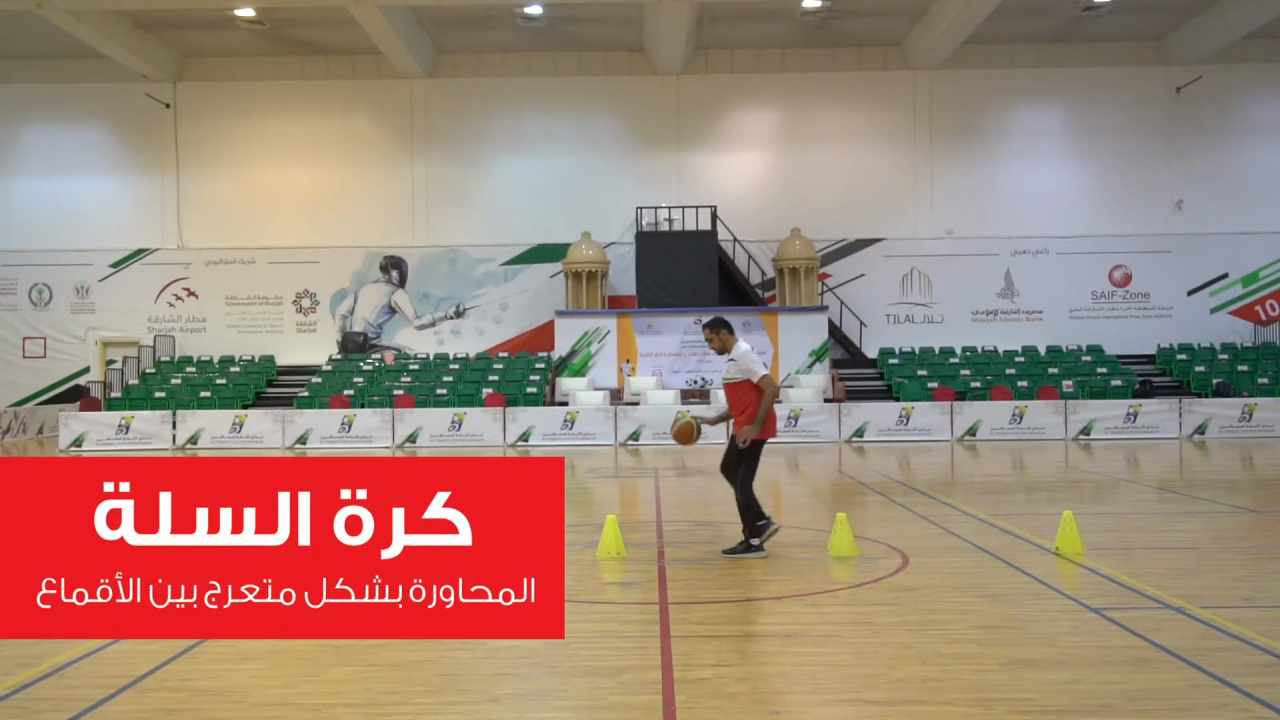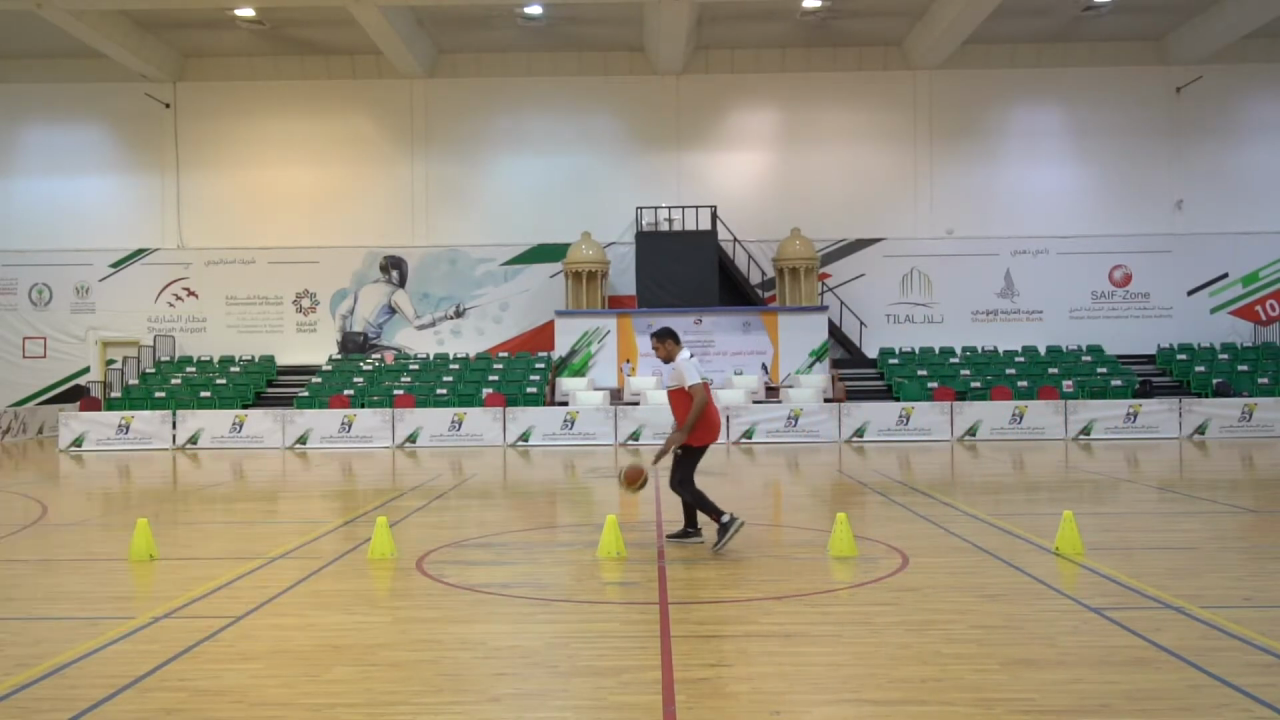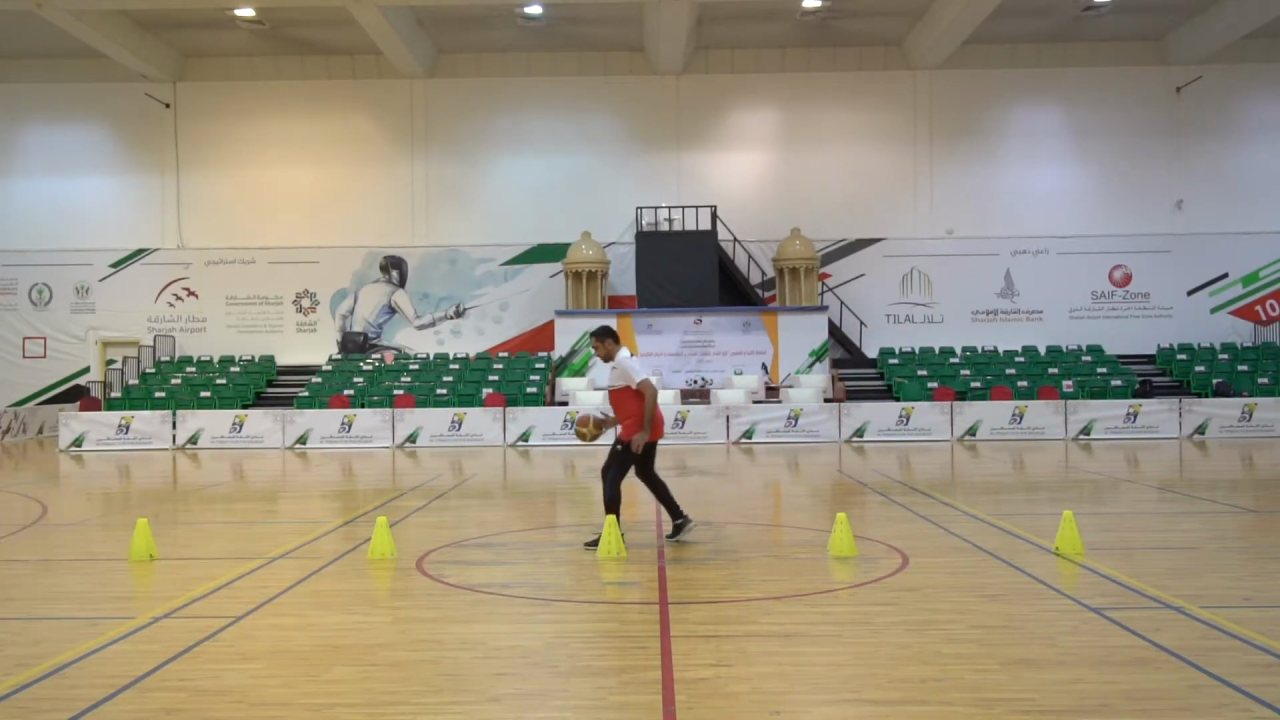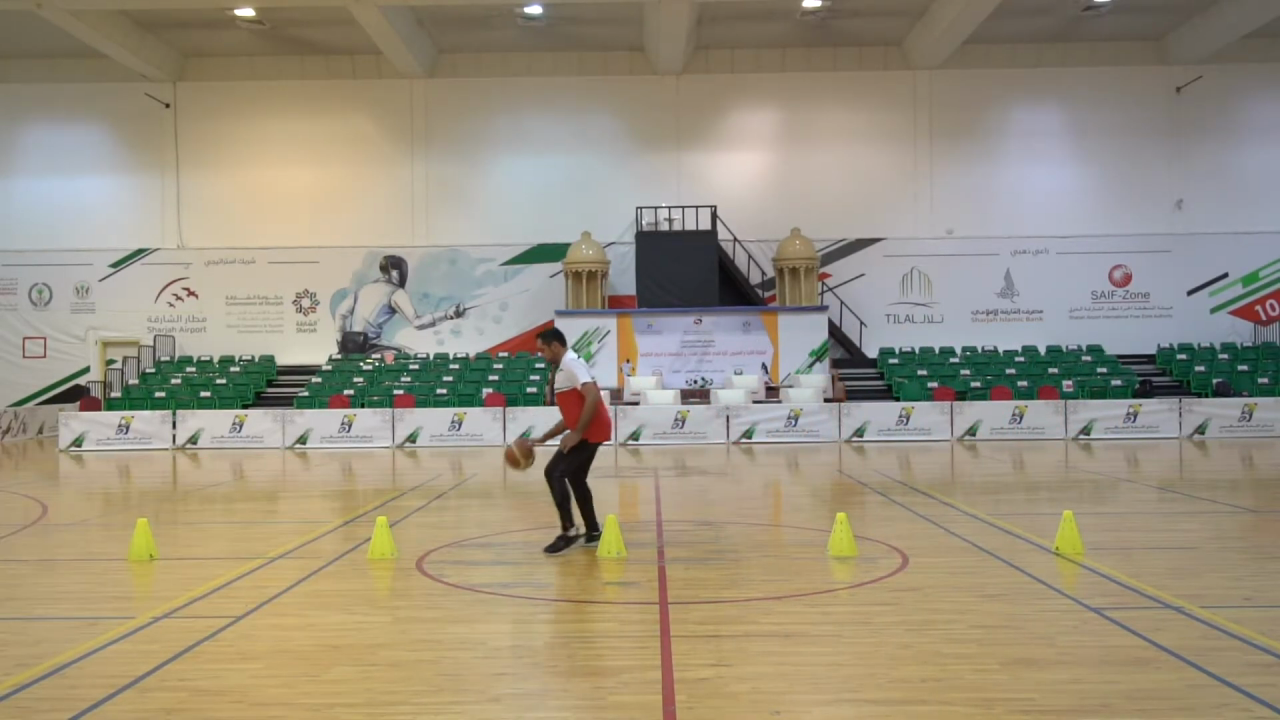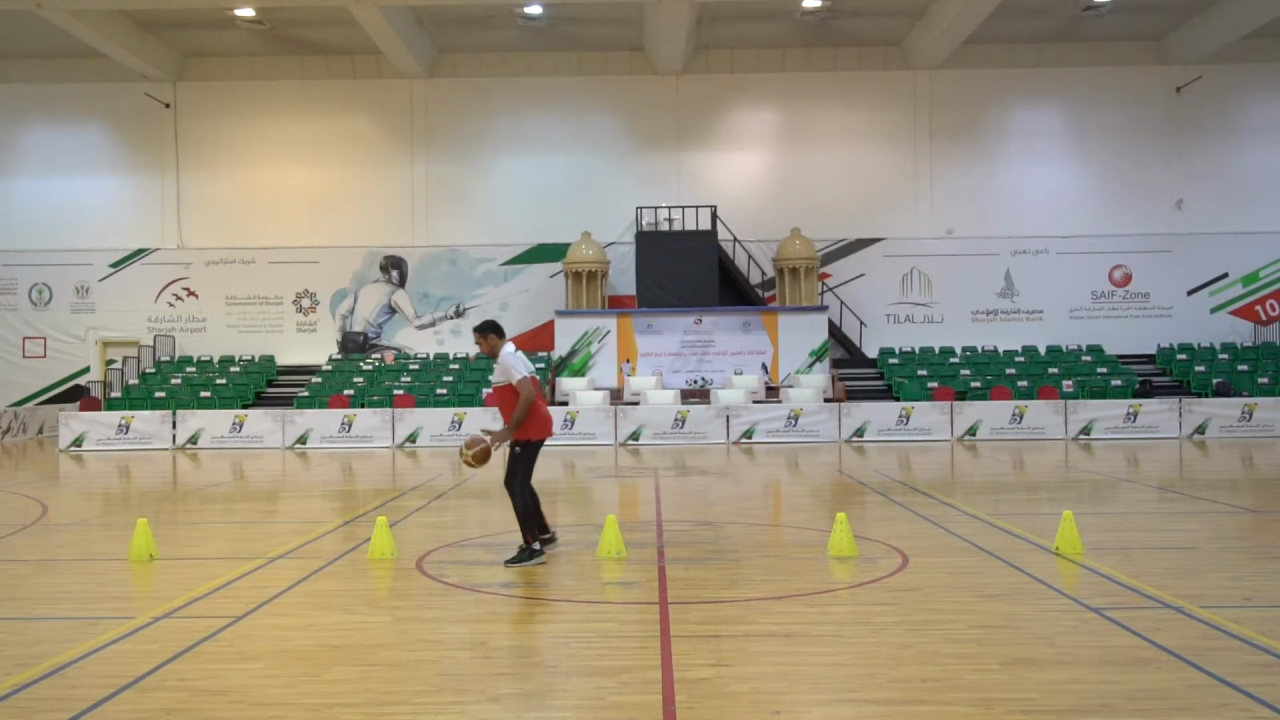
dt=0.4s
person 1, frame 1
left shoulder: (744, 355)
right shoulder: (735, 358)
left elbow: (772, 389)
left wrist: (755, 426)
right wrist: (715, 420)
left hip: (753, 428)
right hip: (747, 427)
left knee: (740, 480)
right knee: (729, 470)
left ankle: (755, 541)
right ankle: (762, 521)
person 1, frame 2
left shoulder: (684, 365)
right shoulder: (685, 364)
left elbow: (700, 399)
left wrist: (677, 436)
right wrist: (671, 442)
left hip: (694, 433)
right hip: (702, 430)
left knee: (679, 482)
right knee: (684, 478)
left ankle: (725, 519)
right ankle: (690, 528)
person 1, frame 3
left shoulder: (624, 363)
right shoulder: (622, 363)
left elbow: (650, 392)
left wrist: (643, 431)
right wrist: (616, 421)
left hip: (637, 431)
right hip: (640, 429)
left knee: (610, 475)
right knee: (646, 474)
right ankle: (679, 520)
person 1, frame 4
left shoulder: (571, 365)
right shoulder: (566, 367)
left elbow: (593, 397)
right elbow: (571, 413)
left wrist: (577, 433)
right wrist: (546, 436)
left hip: (589, 432)
right hip: (590, 431)
left knee: (554, 473)
right knee: (576, 479)
left ankle: (569, 531)
right ankle: (592, 532)
person 1, frame 5
left shoulder: (508, 358)
right shoulder: (512, 357)
left elbow: (528, 394)
left wrist: (509, 430)
right wrist: (507, 430)
left hip: (529, 430)
right hip: (530, 429)
left knee: (517, 485)
right knee: (518, 483)
left ankle: (535, 546)
right ankle: (543, 532)
